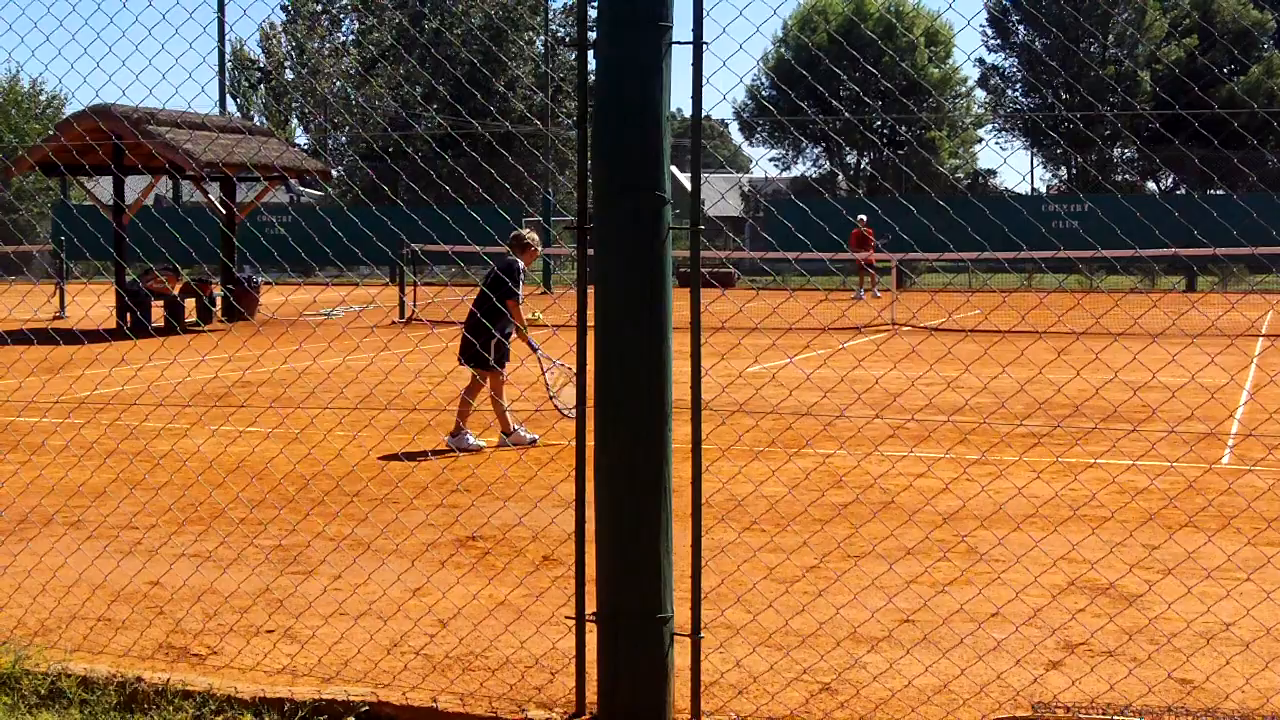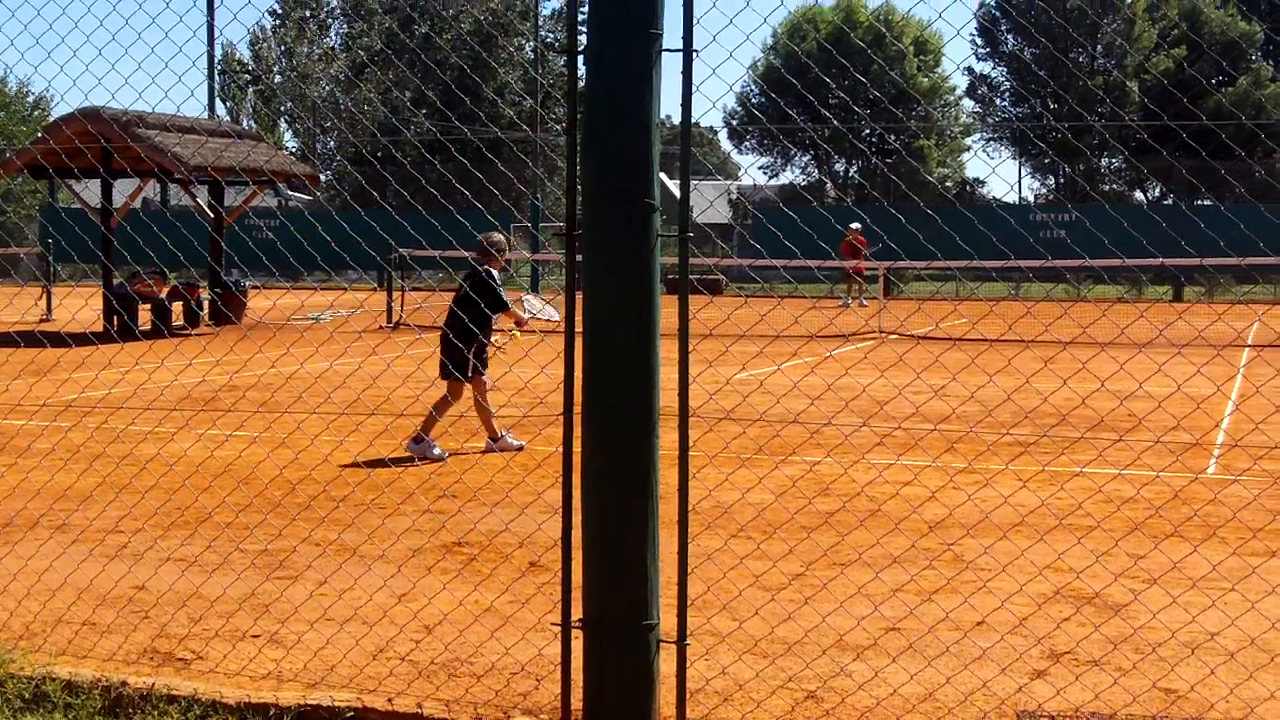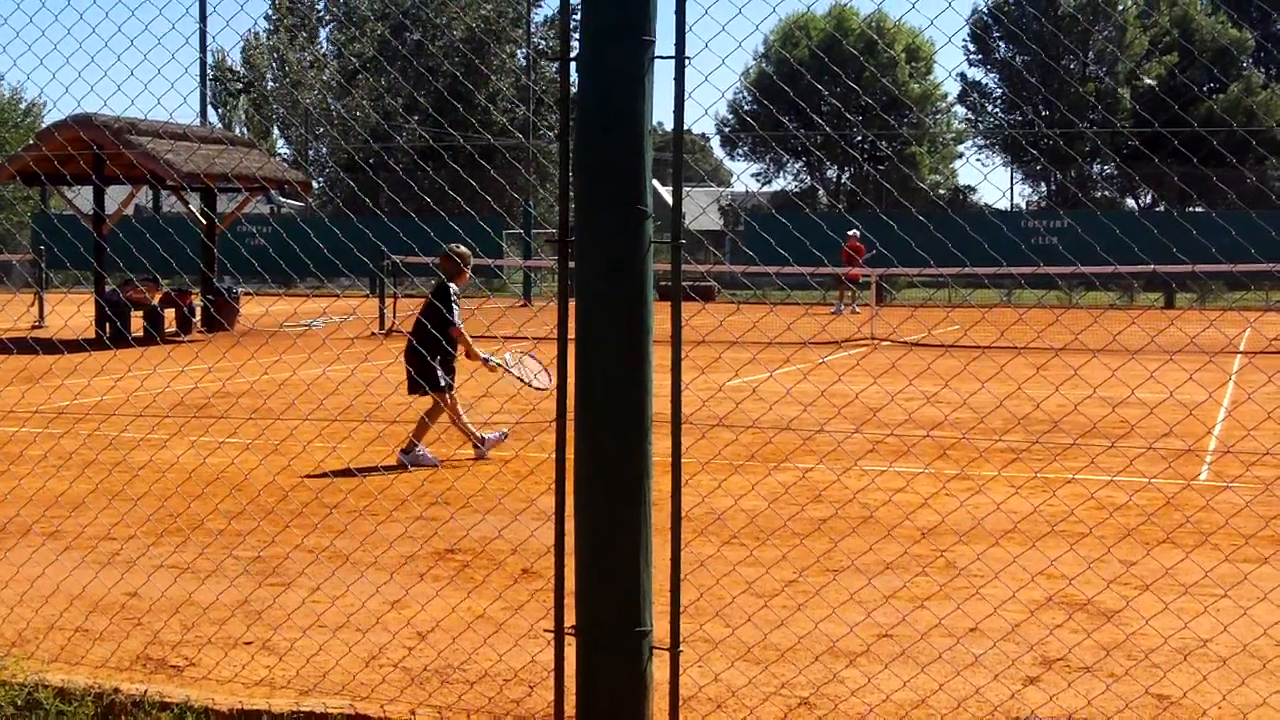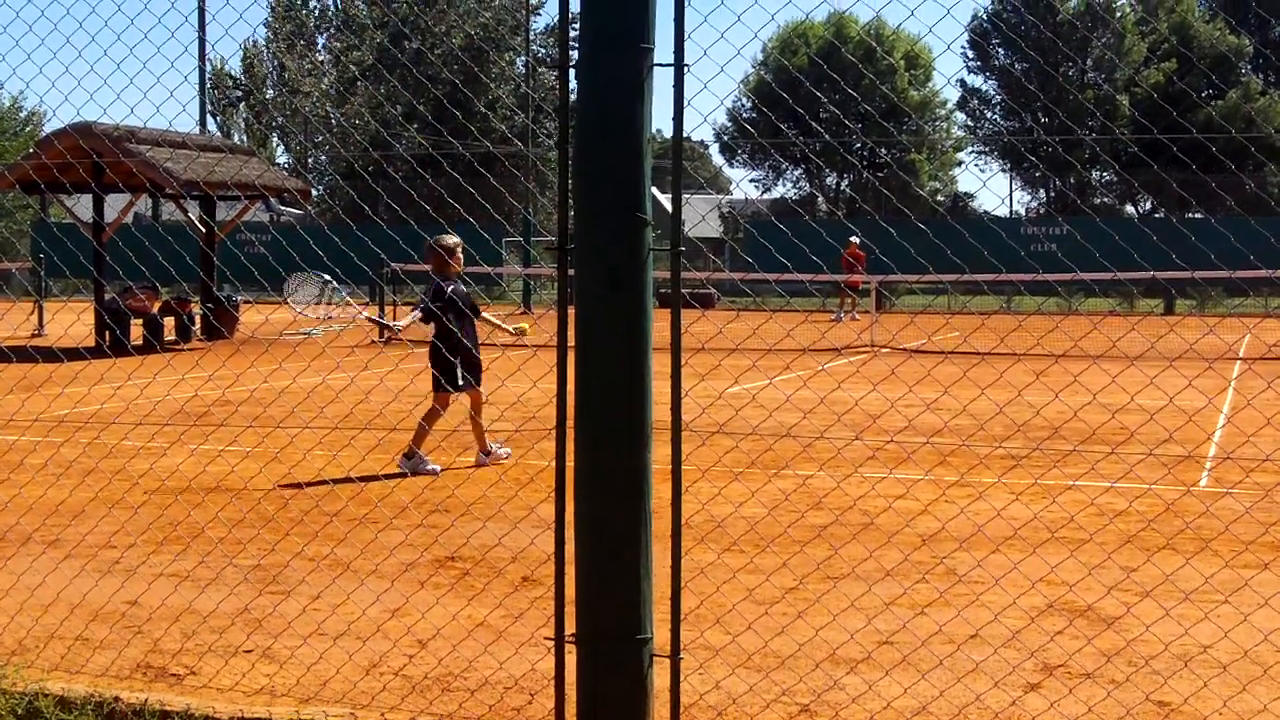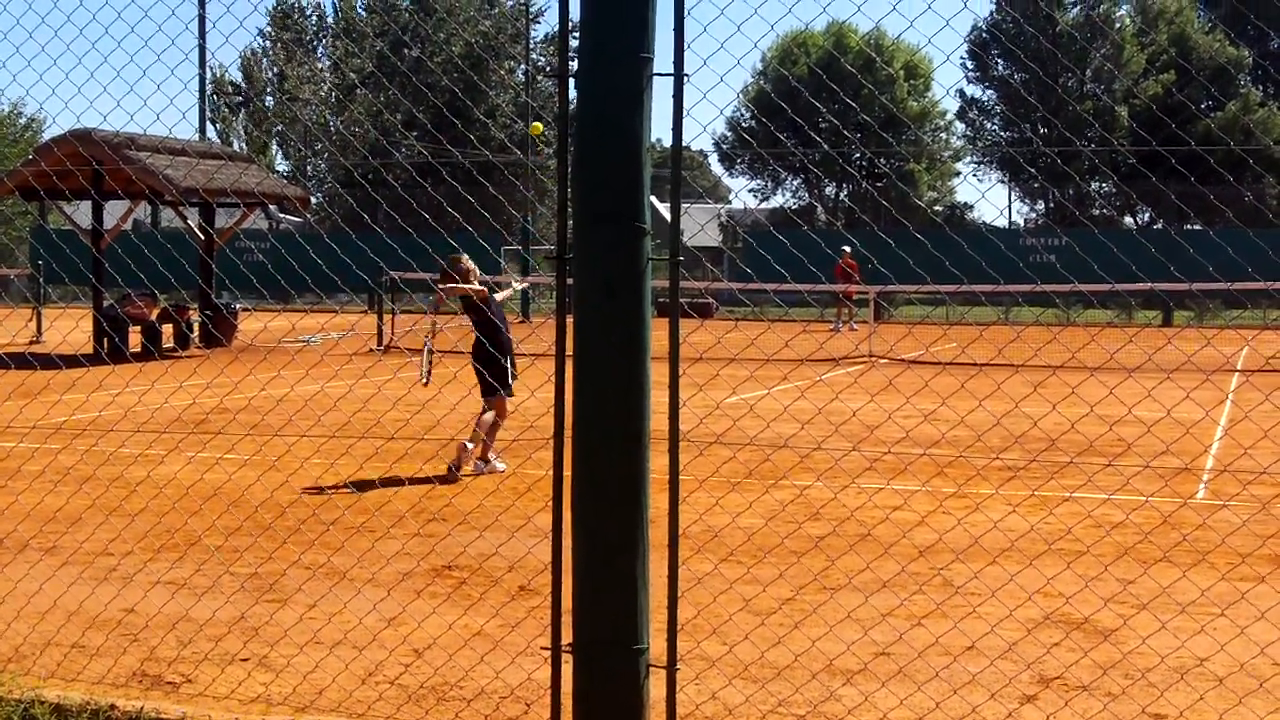
dt=0.4s
person 1, frame 1
left shoulder: (503, 265)
right shoulder: (515, 265)
right elbow: (512, 301)
left wrist: (515, 327)
right wrist: (521, 329)
left hip: (482, 329)
right hip: (487, 331)
left knee: (497, 380)
right knee: (487, 380)
left ankle: (510, 432)
right ankle: (459, 432)
person 1, frame 2
left shoulder: (474, 274)
right shoulder: (489, 275)
right elbow: (503, 308)
left wrist: (489, 336)
right wrist: (521, 317)
left hip: (463, 340)
right hip: (463, 342)
left knee: (480, 387)
right knee: (455, 392)
left ankle: (496, 437)
right ankle: (420, 440)
person 1, frame 3
left shoulder: (447, 289)
right shoulder: (449, 289)
left elbow: (455, 331)
right elbow: (454, 329)
left wrist: (474, 354)
right wrist: (475, 353)
left hip: (434, 355)
right hip: (428, 354)
left knee: (451, 402)
right knee: (441, 403)
left ankle: (480, 441)
right ankle: (410, 451)
person 1, frame 4
left shoulder: (458, 286)
right shoulder: (442, 286)
left elbow: (478, 314)
right elbow: (424, 310)
left wrist: (506, 328)
right wrist: (402, 323)
left hip: (467, 352)
right hip: (449, 353)
left knee: (477, 399)
right knee: (441, 403)
left ankle: (486, 451)
right ankle: (411, 456)
person 1, frame 5
left shoulder: (468, 297)
right shoulder: (473, 295)
left elbow: (494, 299)
right elbow: (483, 292)
left wrist: (513, 288)
right wrist: (454, 288)
left hip: (485, 355)
right hip: (498, 355)
left knee: (498, 407)
right knee: (495, 406)
left ankle: (485, 457)
right ankle: (470, 445)
